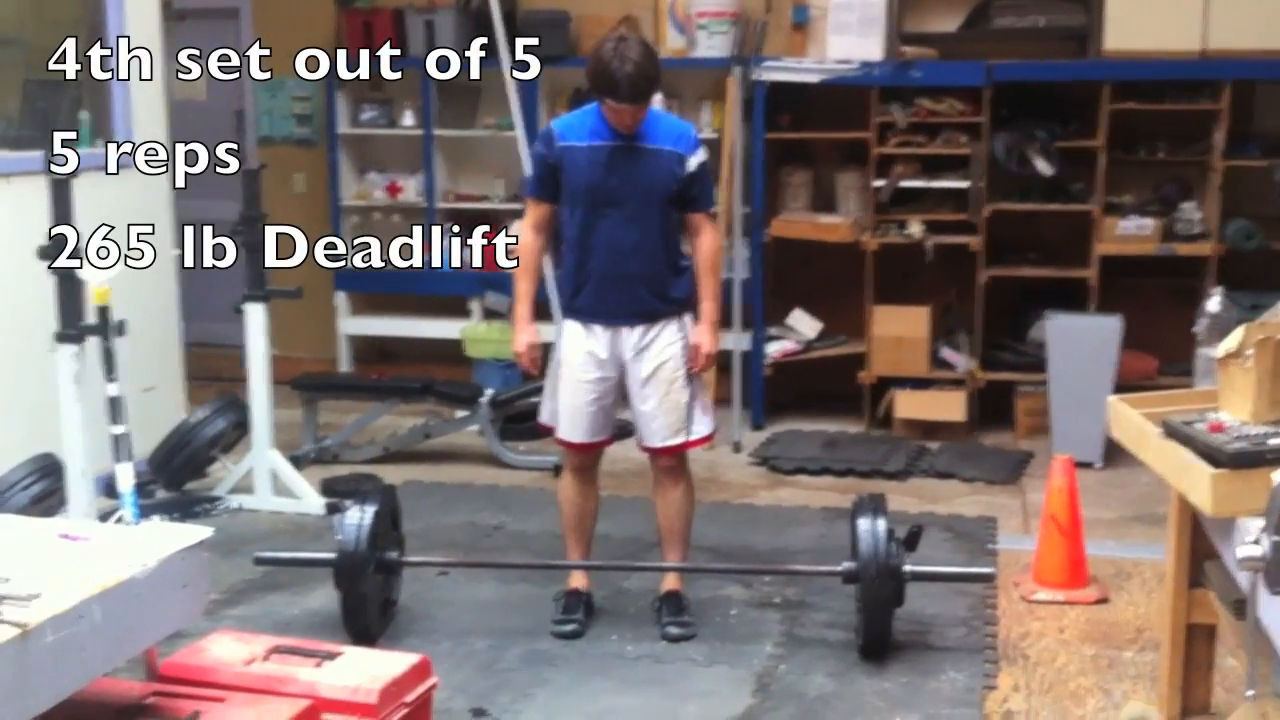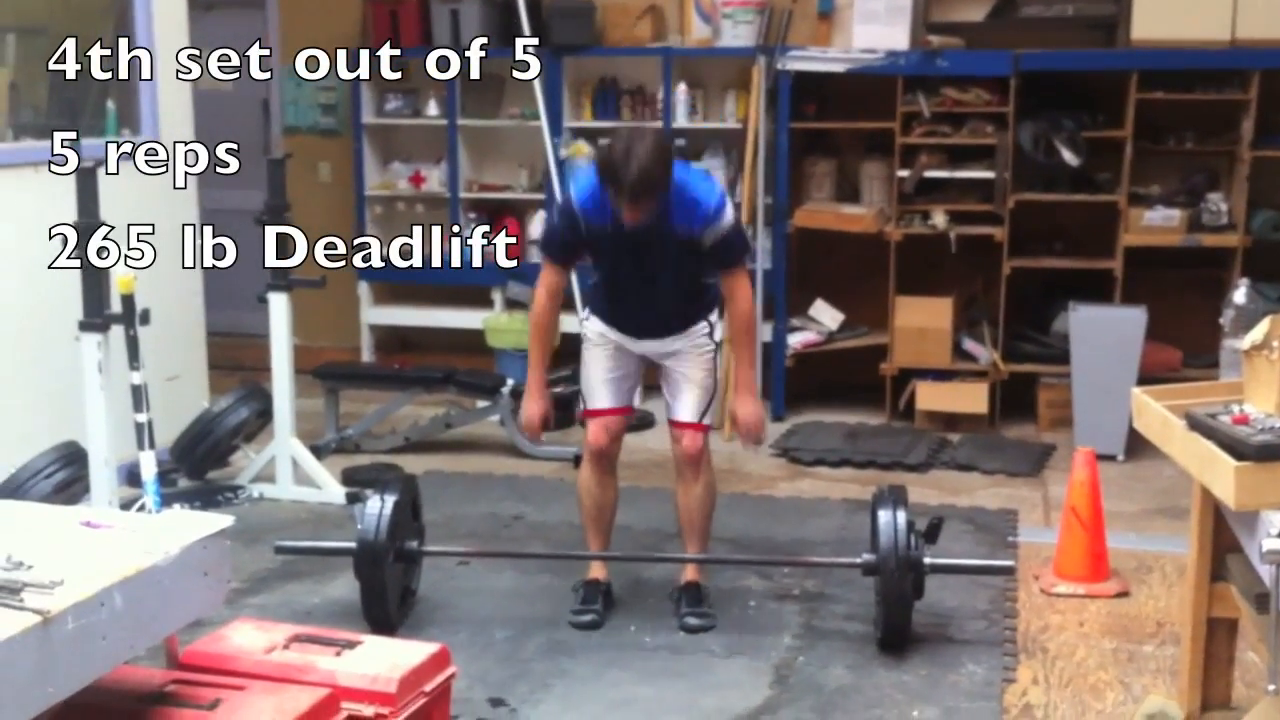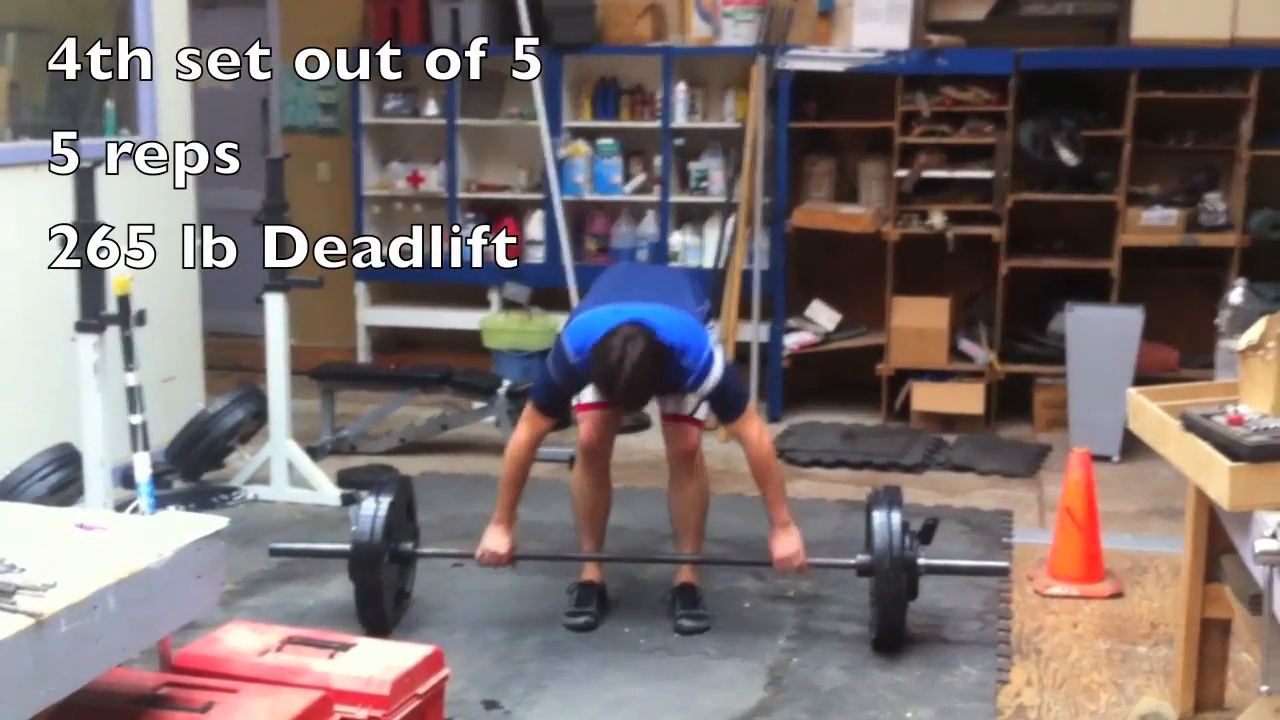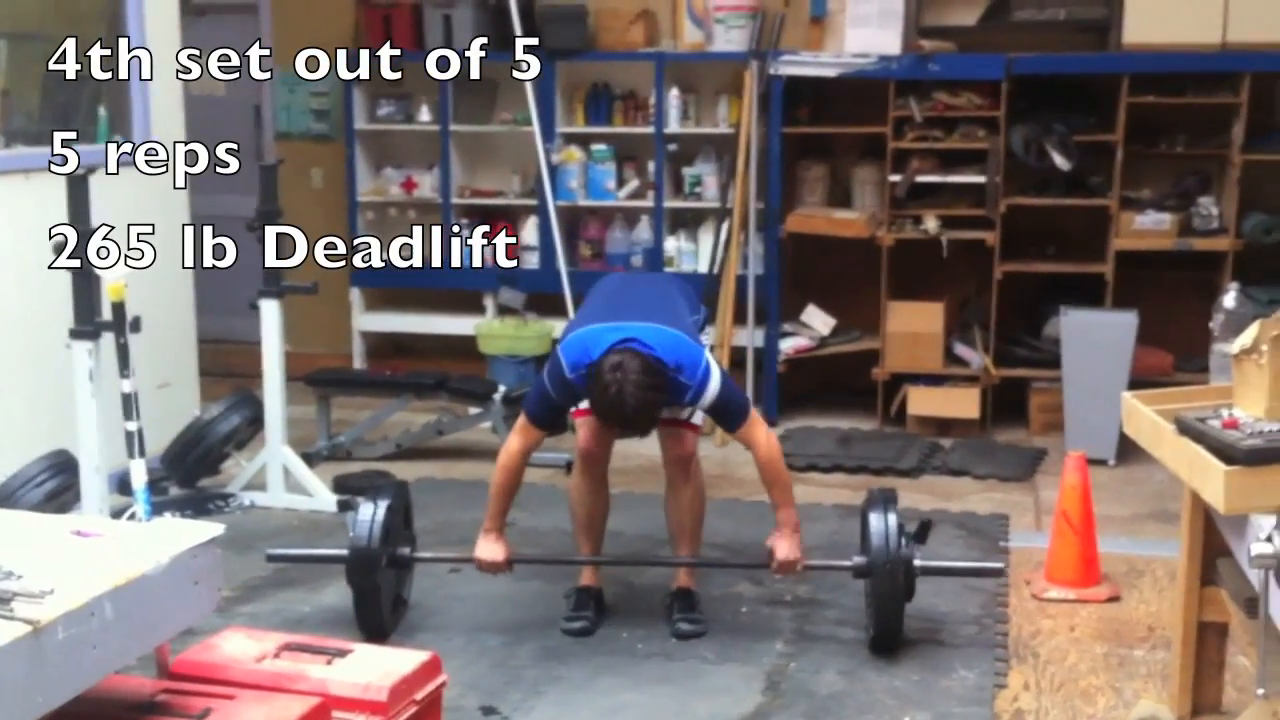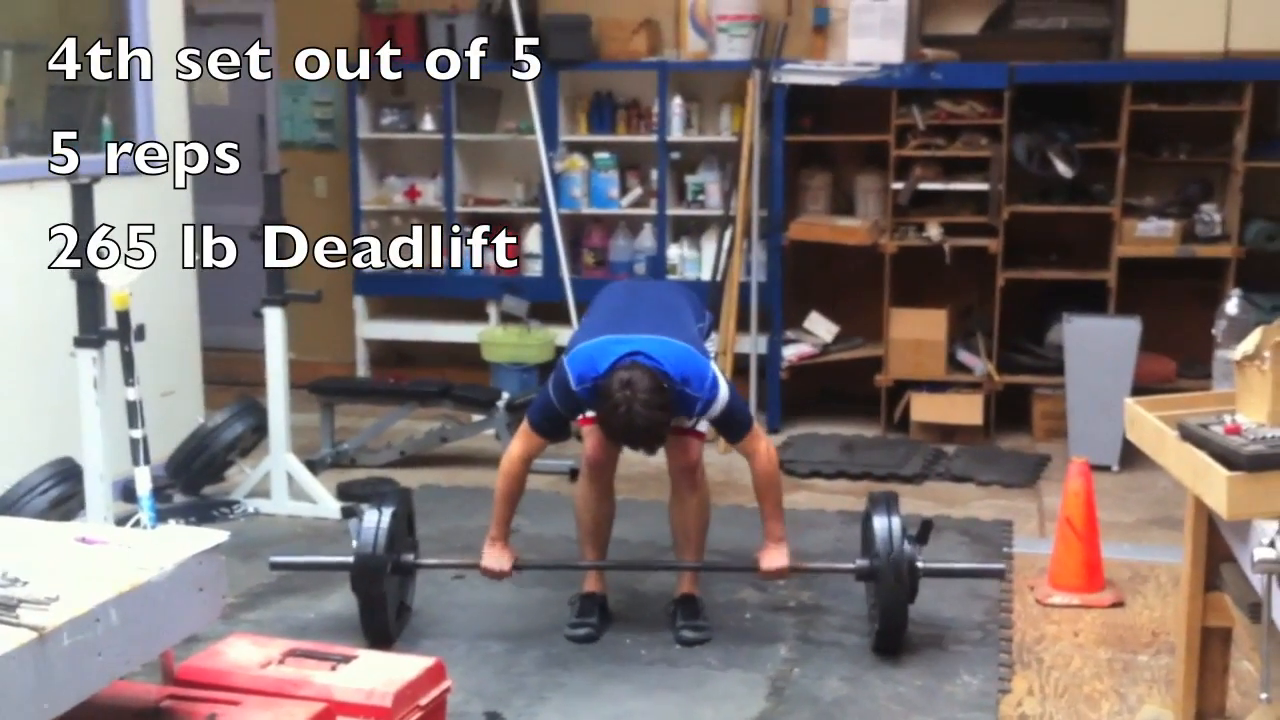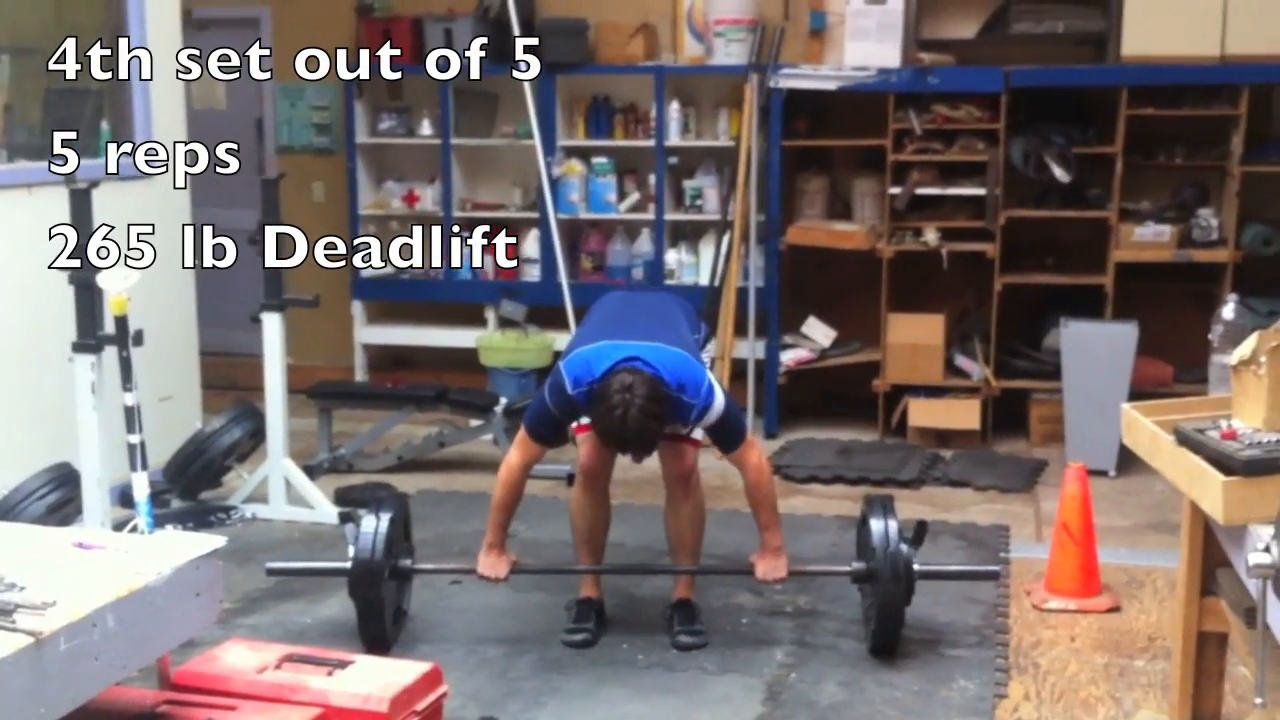
dt=0.4s
person 1, frame 1
left shoulder: (682, 142)
right shoulder: (559, 138)
left elbow: (703, 233)
right elbow: (534, 229)
left wrist: (708, 320)
right wrist: (522, 318)
left hip: (662, 326)
right hip: (583, 325)
left knee: (668, 459)
right knee: (578, 458)
left ankle: (672, 586)
right ankle: (576, 583)
person 1, frame 2
left shoulder: (706, 201)
right shoulder: (580, 199)
left elbow: (738, 292)
right elbow: (550, 290)
left wrist: (744, 389)
right wrist: (536, 386)
left hip: (687, 326)
right hip: (611, 325)
left knee: (691, 449)
right knee: (599, 443)
left ankle: (692, 577)
right ankle: (596, 574)
person 1, frame 3
left shoulder: (694, 353)
right shoulder: (576, 350)
left elbow: (754, 436)
right elbow: (525, 436)
left wrist: (783, 527)
right wrist: (500, 524)
right hip: (603, 336)
left knee: (685, 447)
right knee: (591, 442)
left ankle: (687, 580)
right ankle: (591, 576)
person 1, frame 4
left shoulder: (691, 368)
right shoulder: (570, 367)
left elbow: (762, 439)
right elbow: (518, 444)
left wrist: (787, 529)
right wrist: (491, 531)
left knee: (682, 453)
right knee: (588, 449)
left ankle: (684, 585)
right ankle: (588, 581)
person 1, frame 5
left shoulder: (698, 381)
right shoulder: (576, 377)
left elbow: (761, 451)
right elbow: (519, 451)
left wrist: (774, 540)
right wrist: (497, 540)
left knee: (687, 463)
right knee: (596, 459)
left ankle: (688, 592)
right ankle: (592, 589)
person 1, frame 6
left shoulder: (694, 389)
right shoulder: (570, 384)
left elbow: (752, 460)
right elbow: (518, 460)
left wrist: (772, 548)
right wrist: (493, 546)
left knee: (682, 470)
right knee: (590, 467)
left ankle: (684, 598)
right ankle: (589, 595)
